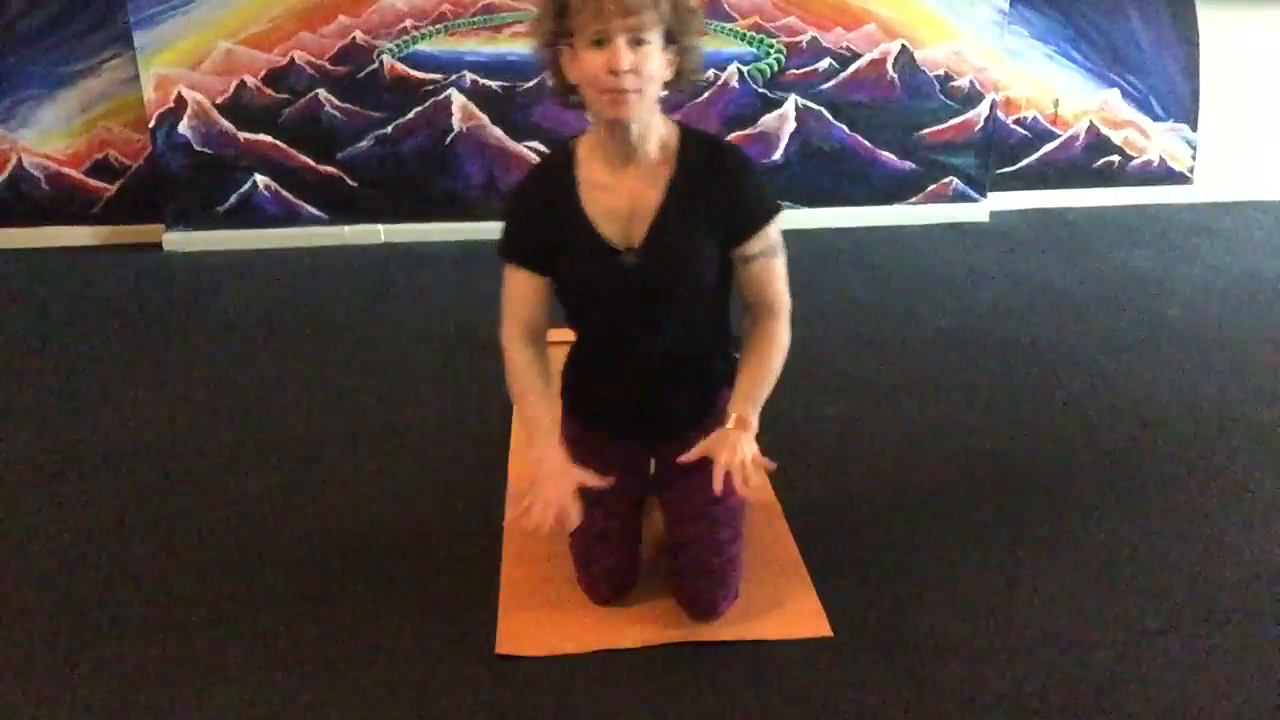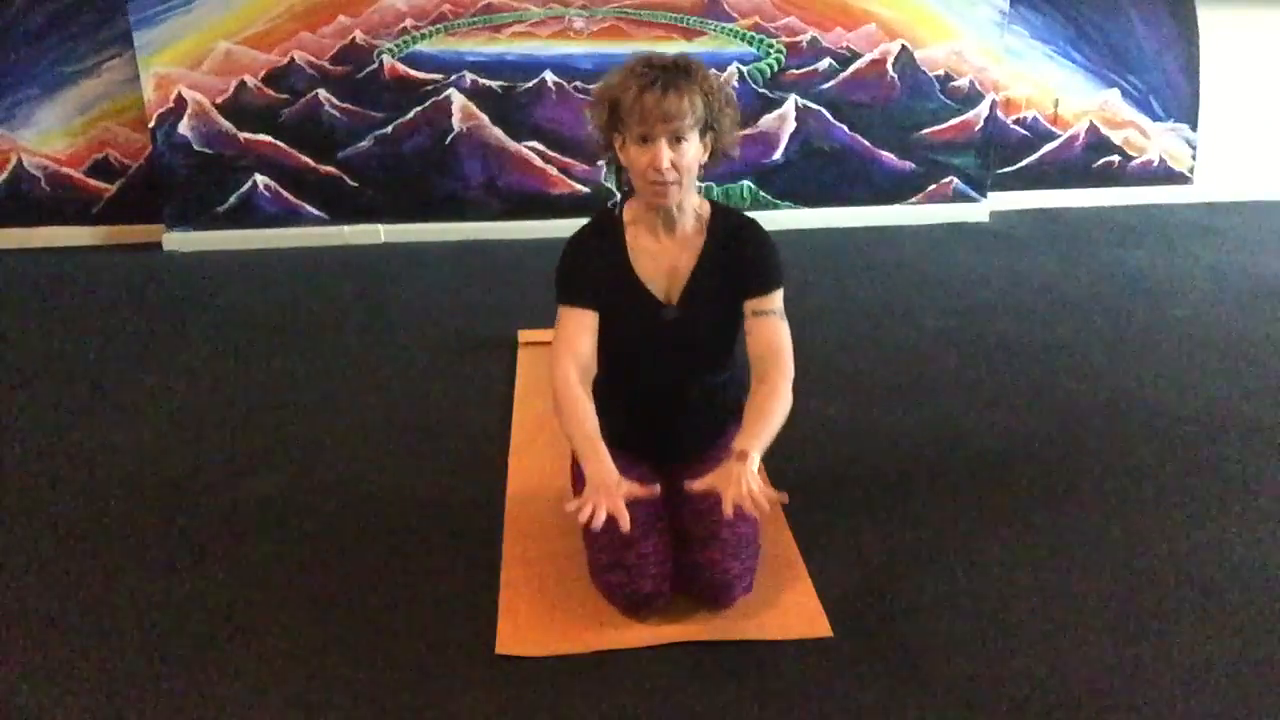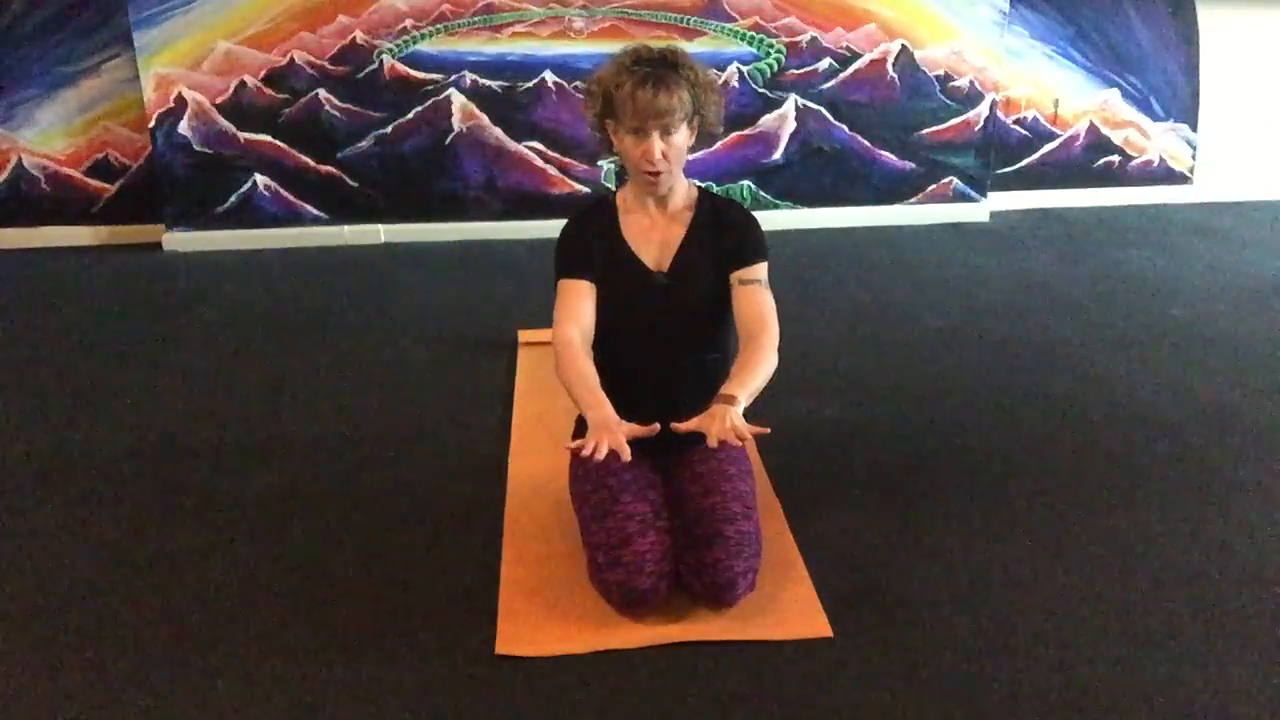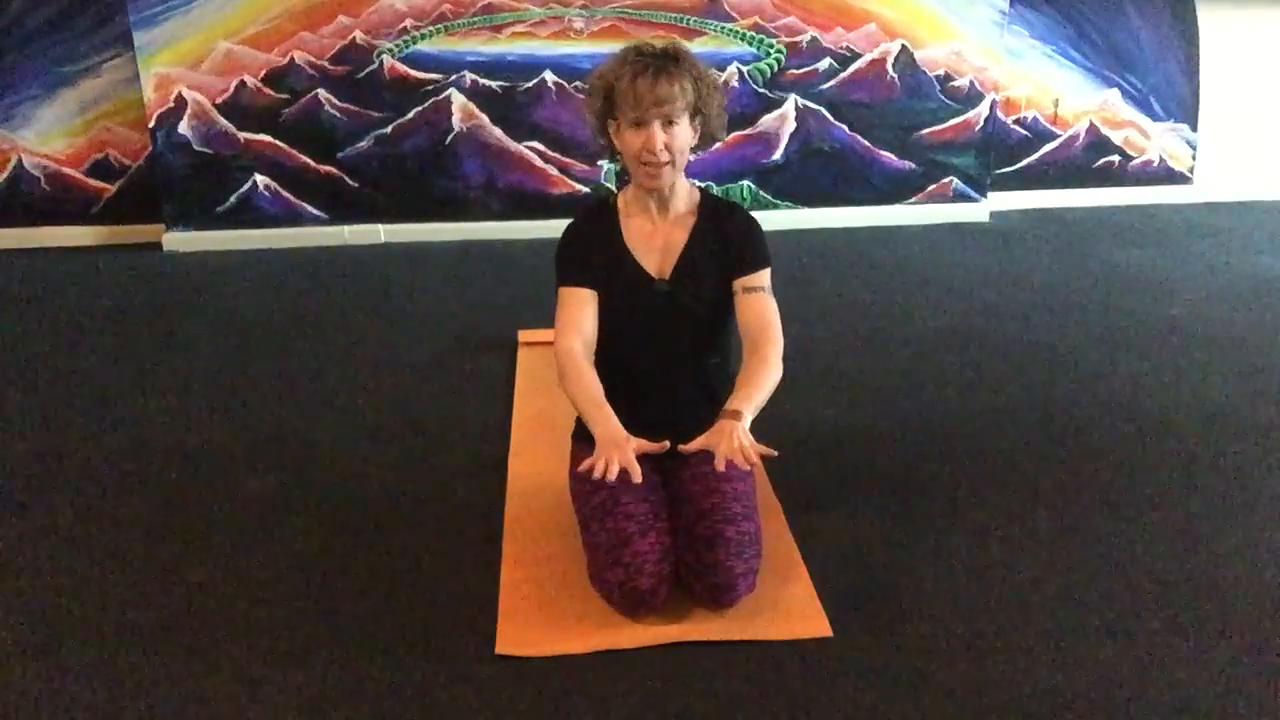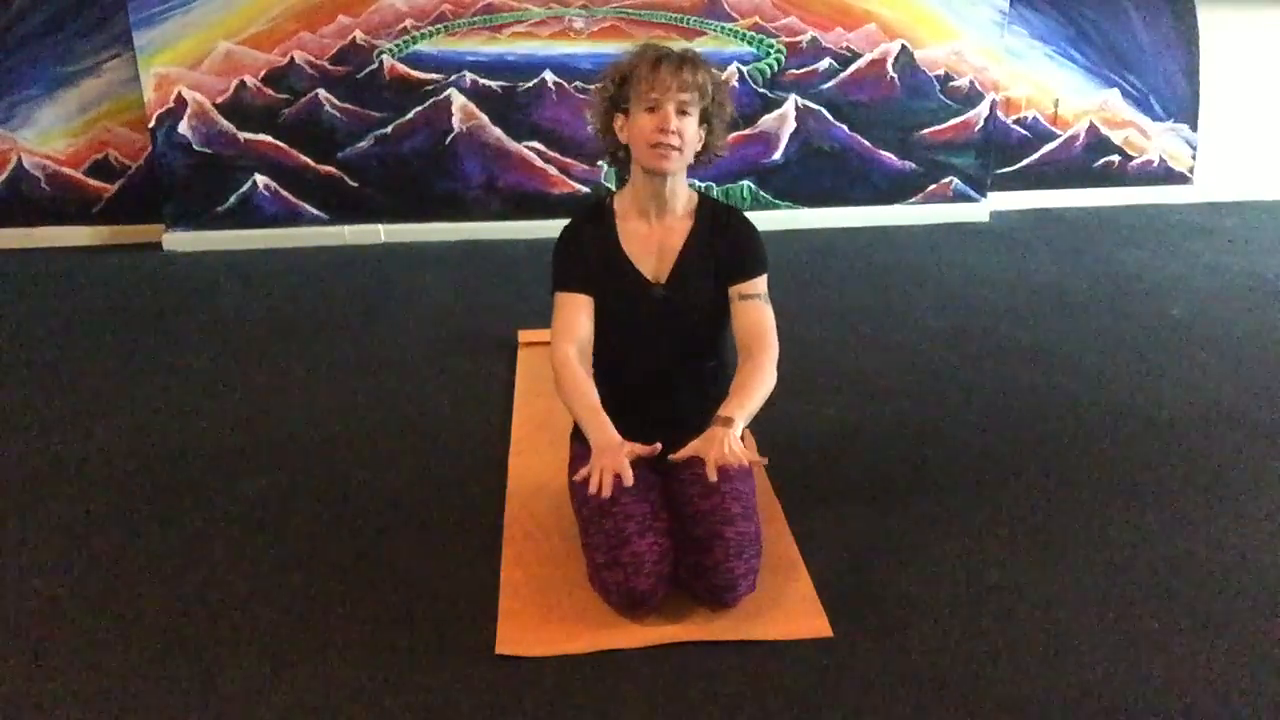
dt=1s
person 1, frame 1
left shoulder: (724, 174)
right shoulder: (542, 192)
left elbow: (771, 316)
right elbow: (522, 336)
left wrist: (740, 425)
right wrist: (548, 452)
left hip: (703, 411)
right hip: (599, 417)
left knee: (708, 599)
right knee: (606, 587)
left ankle: (670, 492)
right ankle: (634, 496)
person 1, frame 2
left shoulder: (745, 244)
right shoulder: (591, 249)
left elbow: (776, 372)
right elbow: (569, 373)
left wrist: (743, 460)
right wrist: (599, 470)
left hip: (711, 439)
right hip: (621, 442)
left knee: (721, 583)
right knee: (638, 590)
left ankle: (685, 502)
right ankle: (646, 503)
person 1, frame 3
left shoulder: (731, 225)
right shoulder: (587, 230)
left elbow: (762, 338)
right elbow: (571, 339)
left wrist: (728, 404)
right wrist: (601, 417)
left hip: (703, 433)
right hip: (617, 432)
left knee: (726, 582)
right knee: (635, 588)
left ankle: (676, 497)
right ankle: (645, 497)
person 1, frame 4
left shoulder: (734, 228)
right shoulder: (588, 234)
left elbow: (766, 345)
right elbow: (573, 347)
left wrist: (735, 418)
right wrist: (609, 432)
left hip: (705, 432)
right hip: (615, 433)
left knee: (726, 584)
right knee: (637, 590)
left ankle: (676, 502)
right ankle: (643, 497)
person 1, frame 5
left shoulder: (732, 233)
right shoulder: (584, 236)
left elbow: (761, 353)
right elbow: (570, 353)
left wrist: (726, 427)
right wrist: (604, 439)
left hip: (703, 433)
right hip: (615, 435)
left knee: (726, 585)
right knee: (635, 590)
left ankle: (678, 502)
right ankle: (646, 501)
